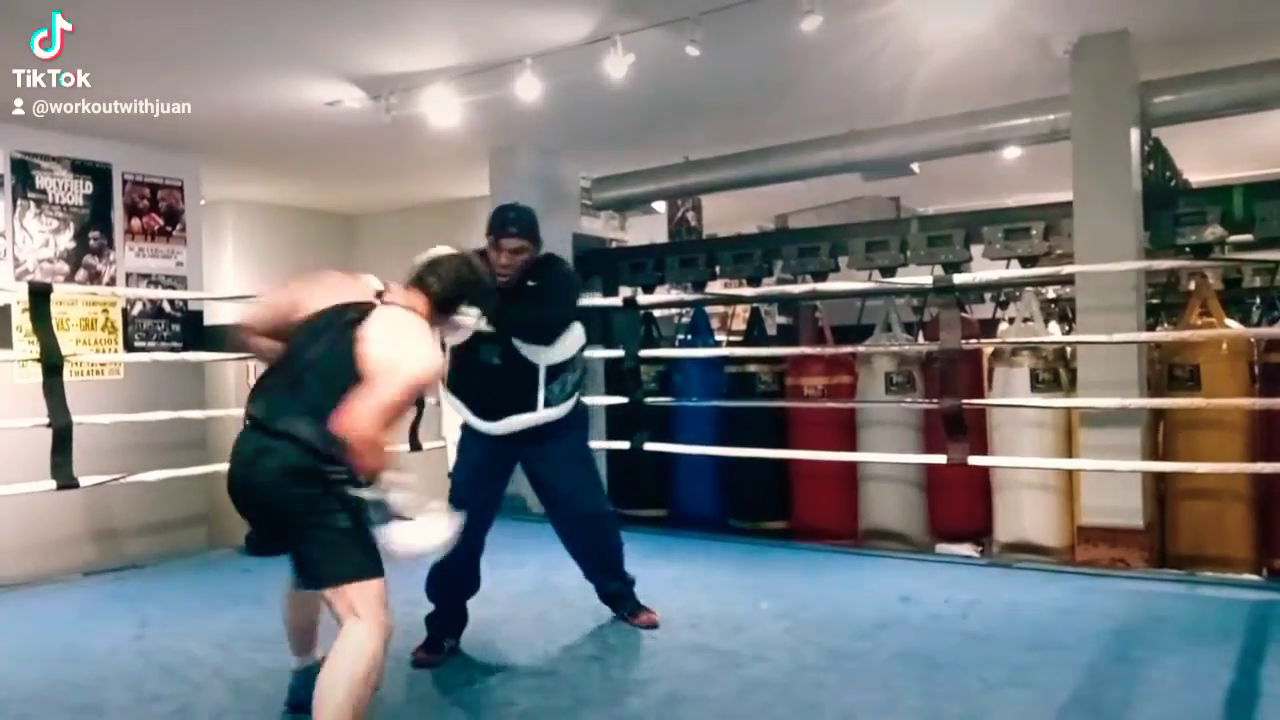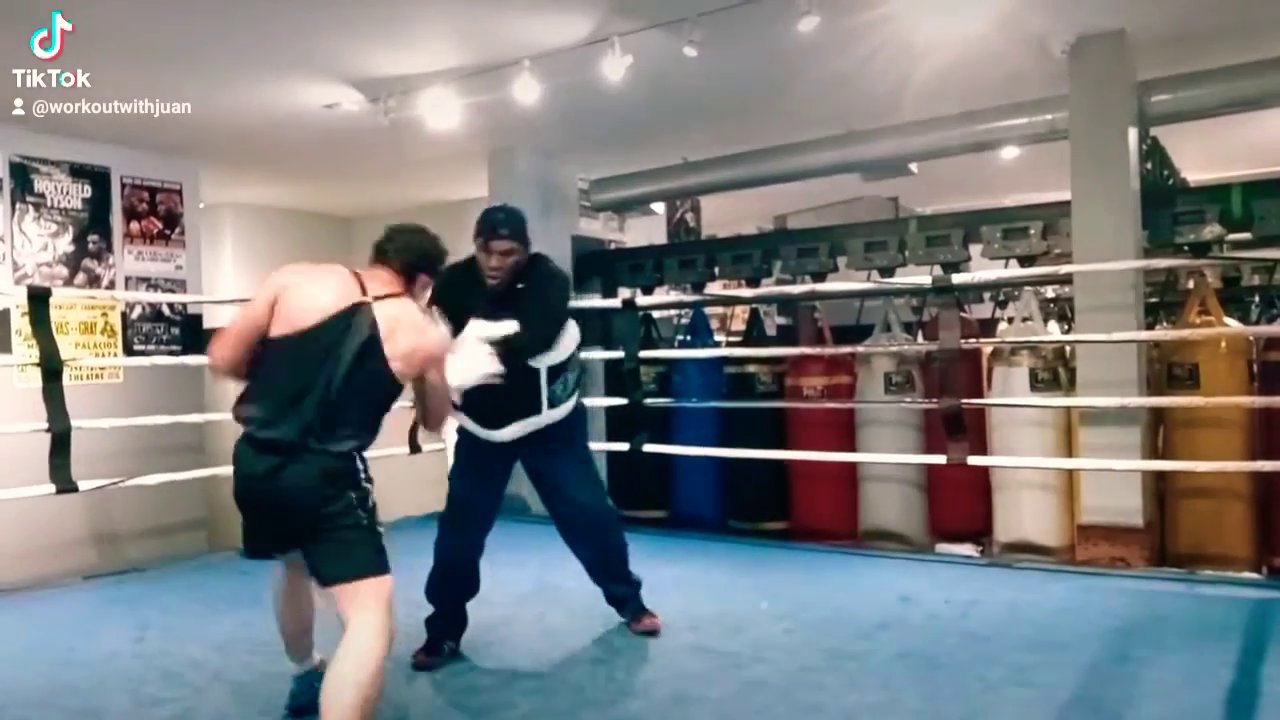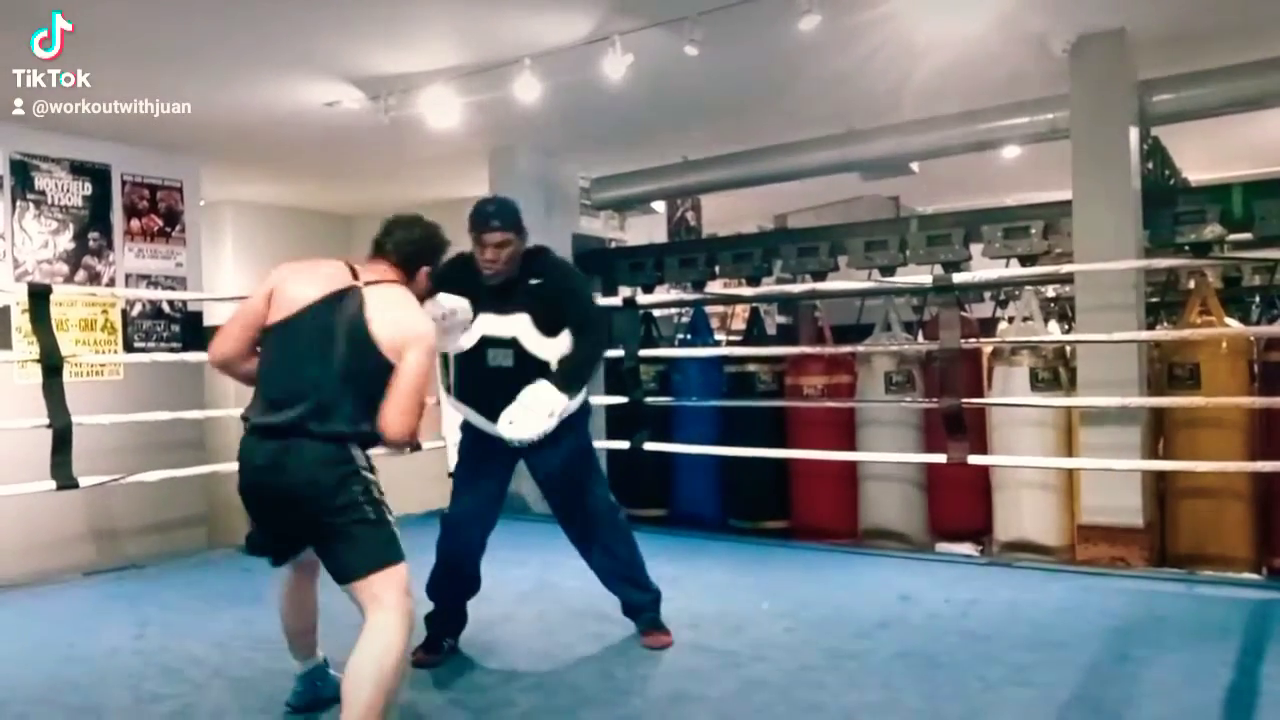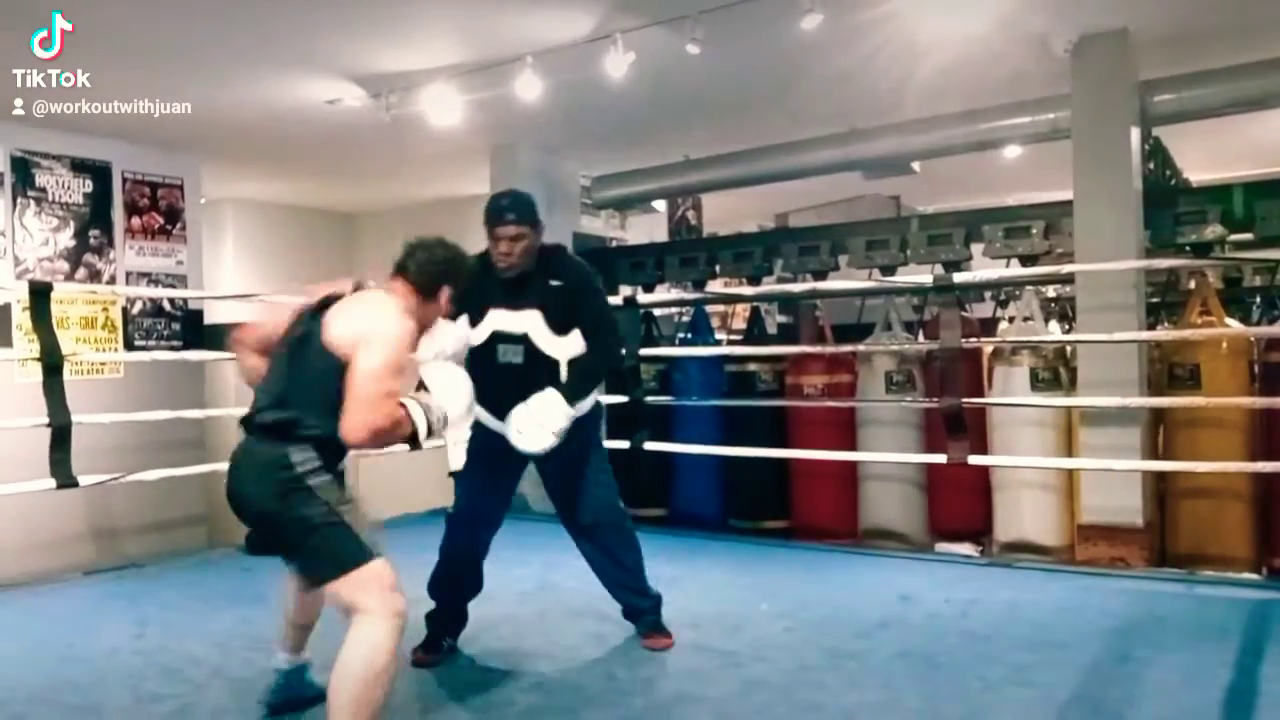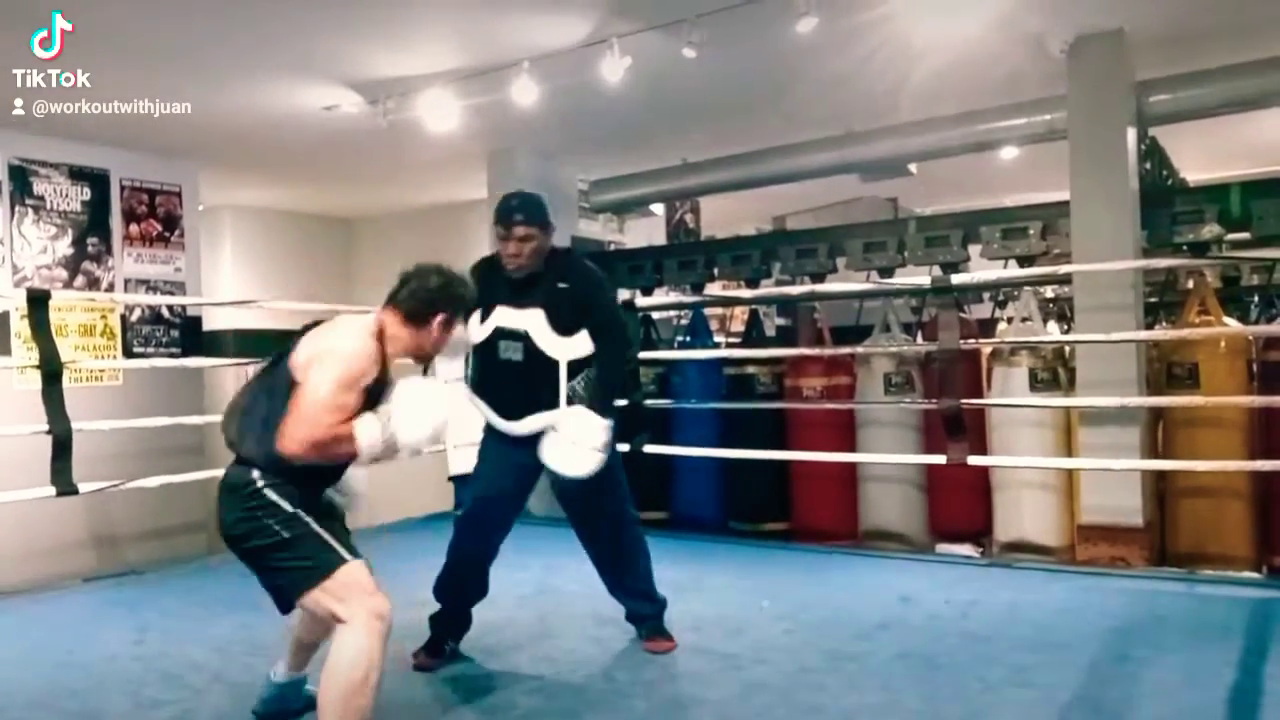
dt=0.1s
person 1, frame 1
left shoulder: (336, 287)
right shoulder: (423, 352)
left elbow: (252, 329)
right elbow: (355, 430)
left hip: (254, 459)
right hip: (314, 477)
left knee: (312, 568)
right knee: (367, 619)
left ankle: (307, 679)
person 1, frame 2
left shoulder: (295, 280)
right shoulder: (420, 335)
left elbow: (224, 358)
right elbow: (435, 417)
left hip: (254, 464)
right hip: (322, 479)
left knee: (296, 560)
right knee: (371, 618)
left ankle: (307, 676)
person 1, frame 3
left shoulder: (296, 275)
right shoulder: (414, 322)
left elbow: (225, 352)
right elbow: (399, 430)
left hip: (260, 458)
right hip: (327, 466)
left knee: (303, 560)
right knee: (393, 608)
left ankle: (312, 677)
person 1, frame 4
left shoulder: (336, 297)
right shoulder: (393, 325)
left elbow: (248, 345)
right elbow: (361, 428)
right wrist: (425, 412)
left hip: (256, 469)
right hip: (295, 472)
left knee: (321, 563)
right knee: (380, 608)
left ankle: (289, 678)
person 1, frame 5
left shoulder: (366, 339)
right shoulder: (355, 346)
right elbow: (300, 441)
right wrist: (388, 436)
left hip: (287, 494)
right hip: (264, 498)
left knee: (342, 584)
right knee: (366, 612)
person 2, frame 1
left shoulder: (556, 278)
left elbow: (540, 328)
left hip: (550, 423)
right hip: (482, 424)
left knee: (586, 512)
right knee: (462, 522)
left ankle: (621, 596)
right ankle: (444, 628)
person 2, frame 2
left shoulder: (546, 279)
right shoulder: (456, 280)
left elbow: (538, 335)
left hip: (549, 425)
right hip: (481, 429)
left knee: (590, 513)
right knee: (459, 526)
left ankle: (628, 599)
right ankle: (444, 631)
person 2, frame 3
left shoulder: (554, 275)
right shoulder: (454, 275)
left elbow: (593, 337)
left wrist: (556, 388)
right wrist: (433, 321)
left hip: (554, 421)
right hip: (484, 425)
left knee: (593, 515)
right knee: (462, 526)
left ankle: (645, 609)
right ankle: (443, 629)
person 2, frame 4
left shoulder: (570, 275)
right shoulder: (471, 274)
left elbow: (607, 345)
right elbow: (434, 328)
left wrist: (565, 398)
right wrist: (437, 335)
left hip: (565, 423)
right hip: (494, 424)
left knee: (600, 518)
right knee: (466, 525)
left ankle: (646, 613)
right ankle: (443, 628)
person 2, frame 5
left shoulder: (581, 279)
right shoulder: (485, 275)
left elbow: (618, 350)
right elbow: (461, 329)
left wrist: (595, 413)
left hip: (574, 428)
right hip: (506, 430)
left knee: (608, 522)
right knee: (476, 527)
left ankle: (649, 617)
right ankle: (446, 631)
